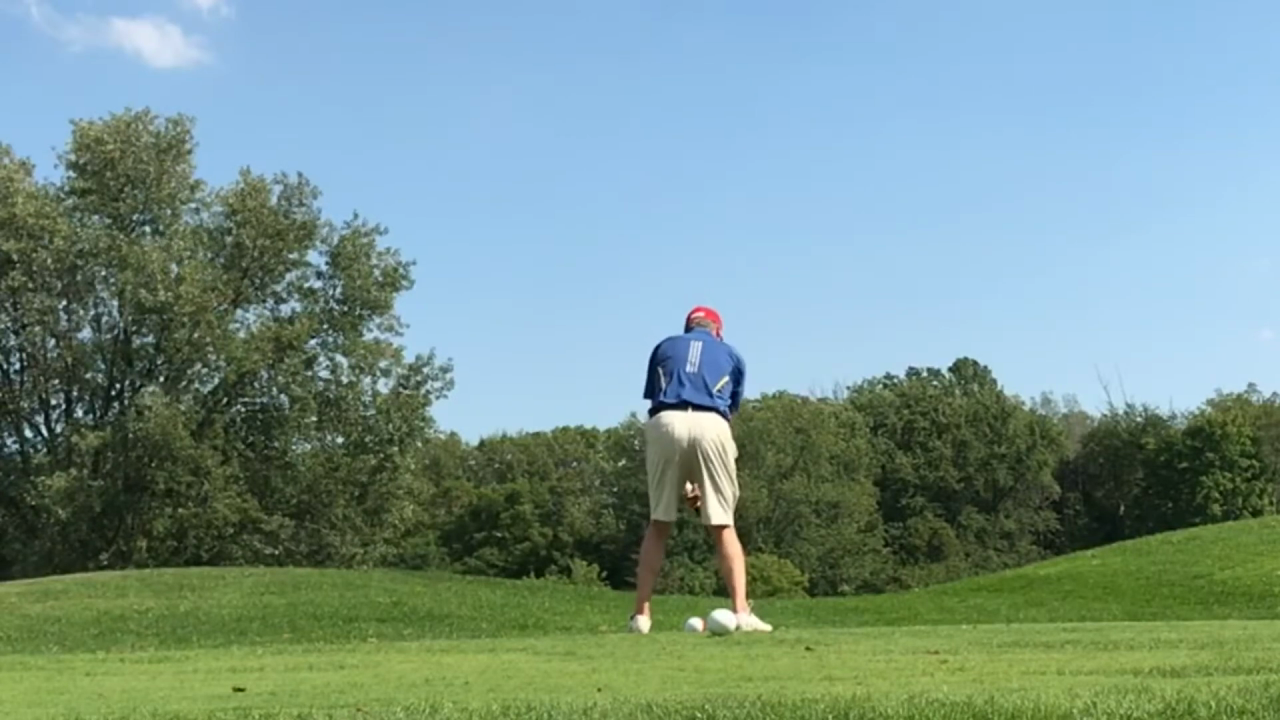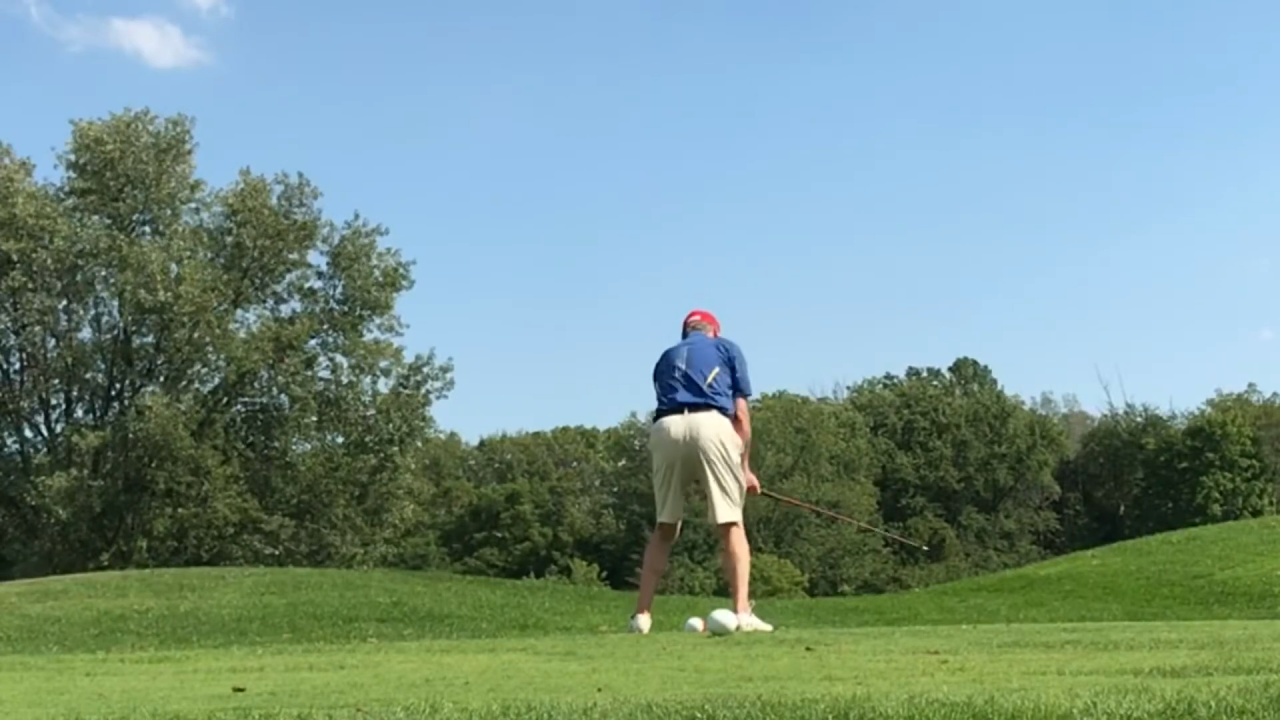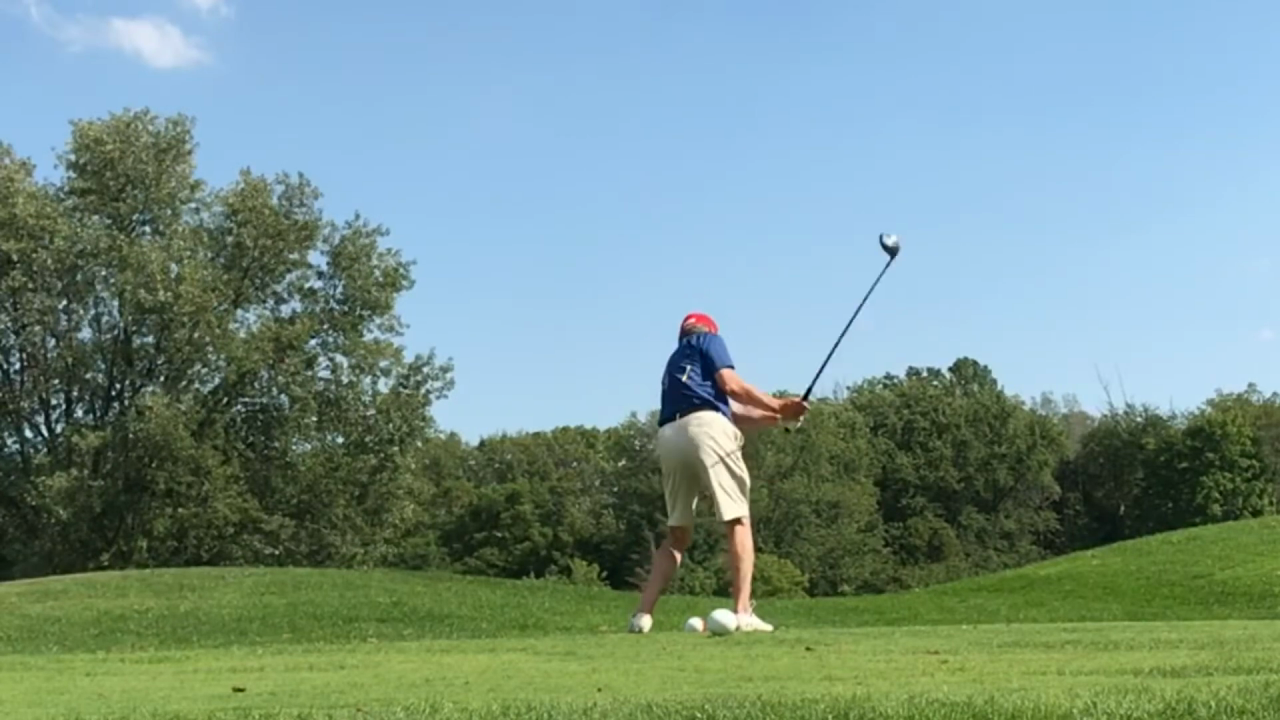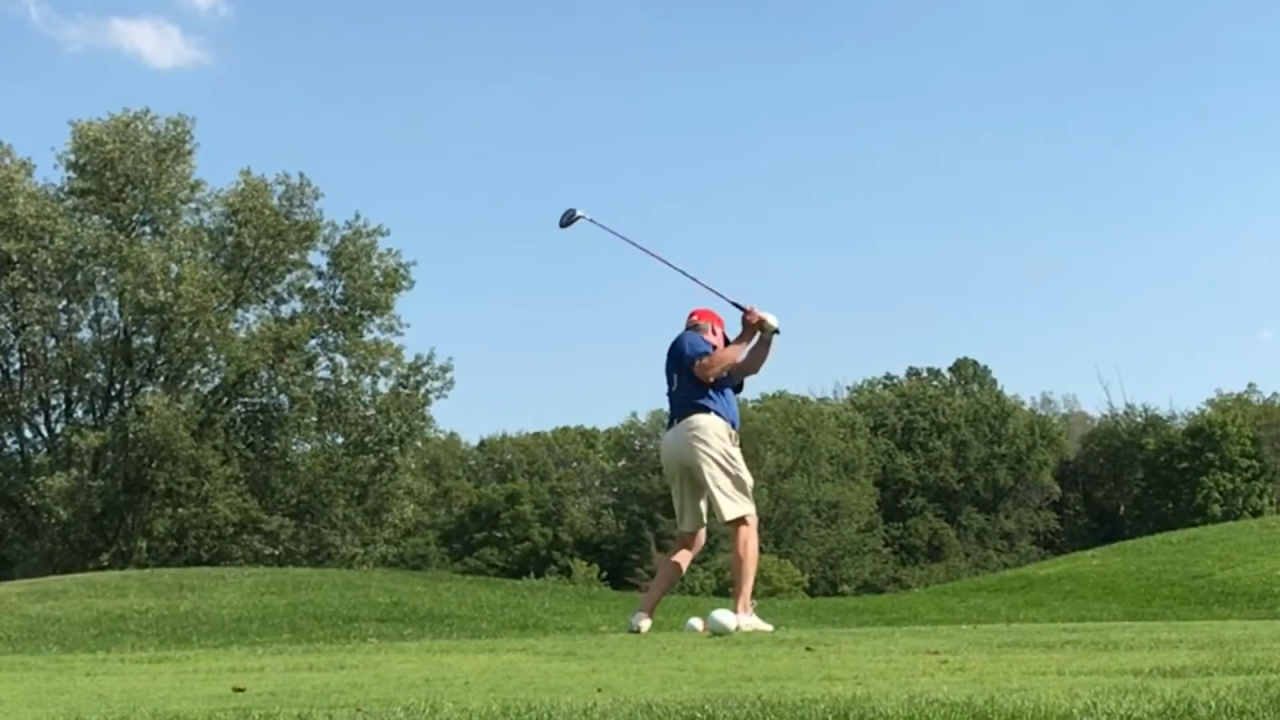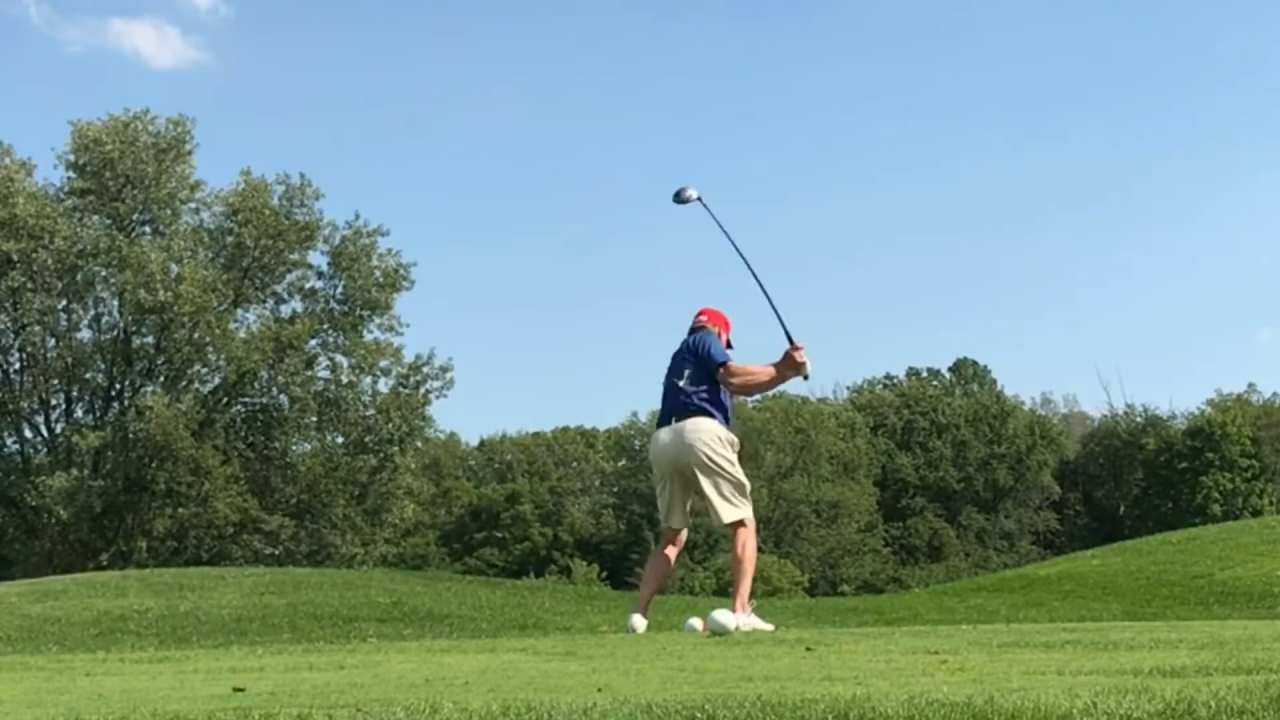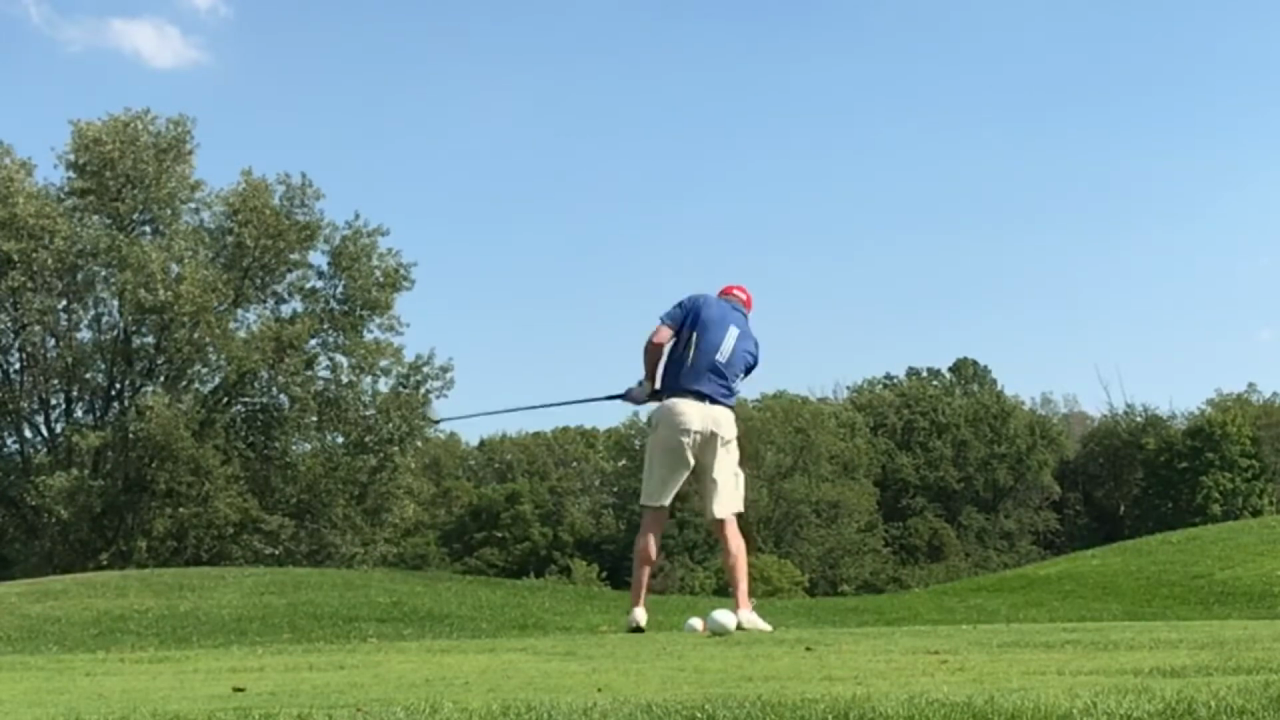
dt=0.2s
person 1, frame 1
left shoulder: (664, 348)
right shoulder: (732, 356)
right wrist: (698, 484)
left hip: (665, 425)
right hip: (710, 427)
left knee: (659, 525)
right knee: (723, 526)
left ankle: (641, 615)
right ankle: (742, 612)
person 1, frame 2
left shoulder: (666, 357)
right shoulder: (727, 348)
right elbow: (740, 414)
right wrist: (744, 468)
left hip: (665, 431)
right hip: (710, 426)
left knee: (665, 528)
right knee: (731, 524)
left ankle: (641, 614)
right ankle: (742, 612)
person 1, frame 3
left shoulder: (675, 366)
right shoulder: (702, 340)
left elbow: (733, 407)
right elbow: (731, 385)
left wrist: (776, 417)
right wrist: (776, 406)
left hip: (670, 439)
right hip: (705, 429)
left knee: (677, 534)
right knee: (738, 522)
left ankle: (643, 613)
right ankle: (743, 612)
person 1, frame 4
right shoulder: (687, 341)
left elbow: (748, 367)
right elbow: (706, 369)
left wrist: (765, 333)
right wrist: (746, 338)
left hip: (676, 445)
right hip: (705, 434)
left knee: (689, 540)
right knee: (746, 522)
left ankle: (643, 613)
right ankle: (743, 612)
person 1, frame 5
left shoulder: (686, 357)
right shoulder: (704, 344)
left elbow: (743, 383)
right elbow: (733, 376)
left wrist: (785, 368)
right wrist: (781, 368)
left hip: (665, 442)
right hip: (702, 436)
left knee: (672, 538)
right knee: (744, 525)
left ankle: (639, 614)
right ankle: (741, 611)
person 1, frame 6
left shoulder: (703, 303)
right shoulder: (751, 344)
left elbow: (657, 341)
left wrist: (648, 383)
left hip: (677, 414)
right hip: (718, 421)
left knee: (653, 518)
right knee: (725, 522)
left ankle: (637, 610)
right ankle: (744, 609)
